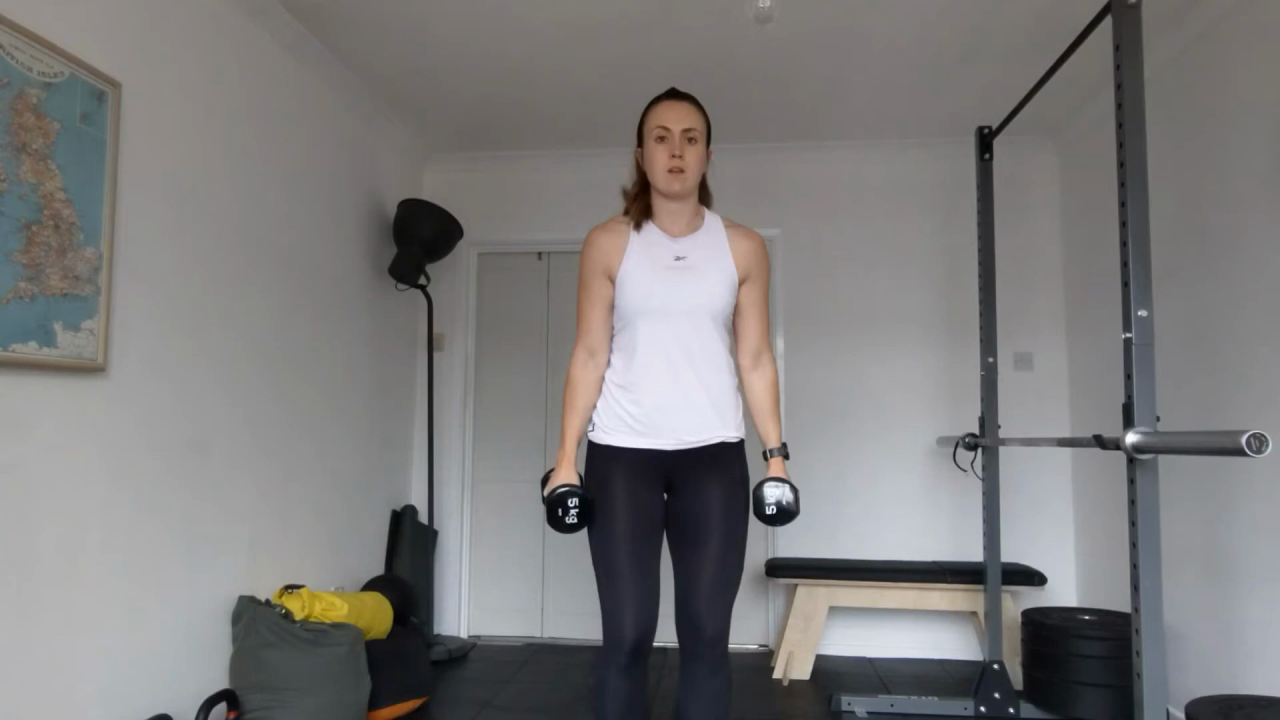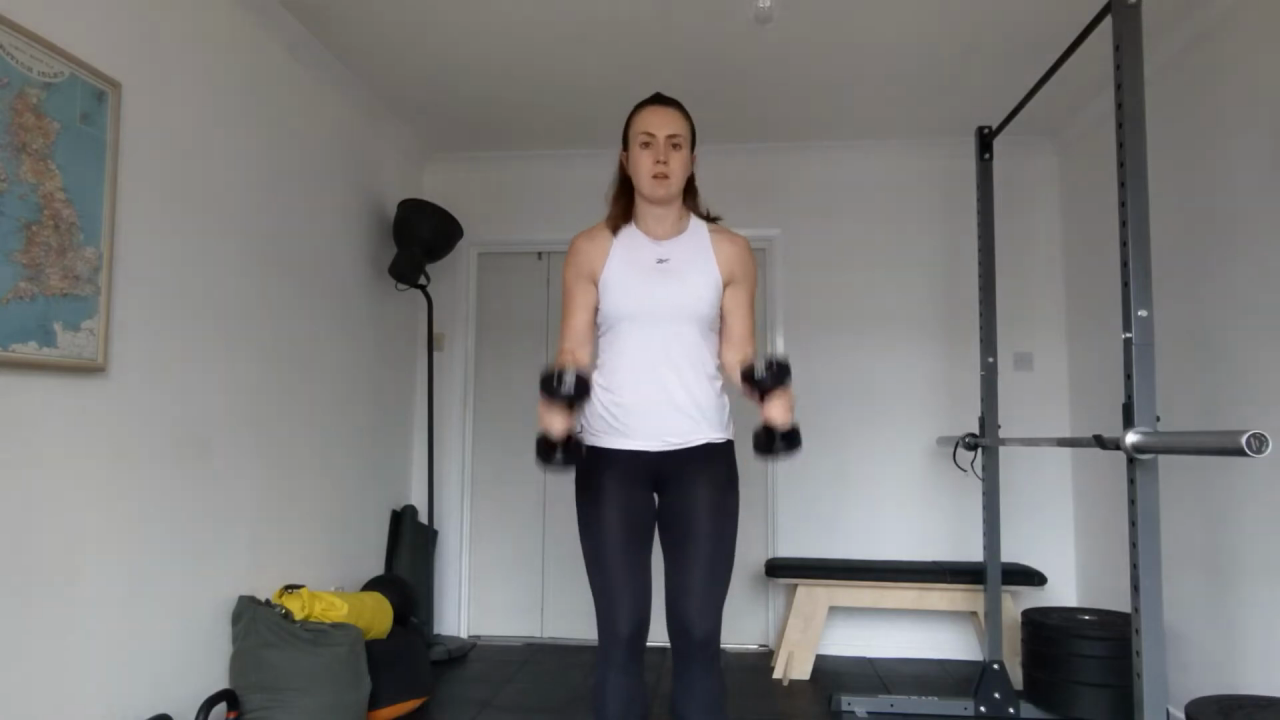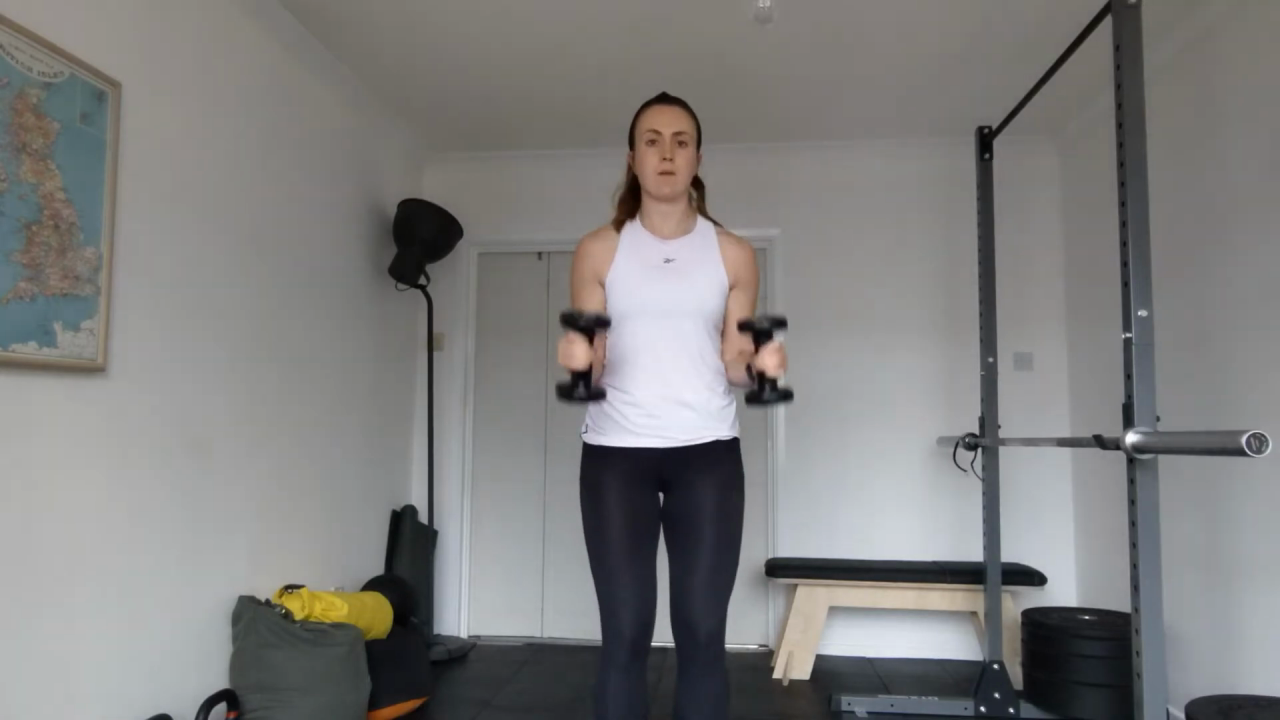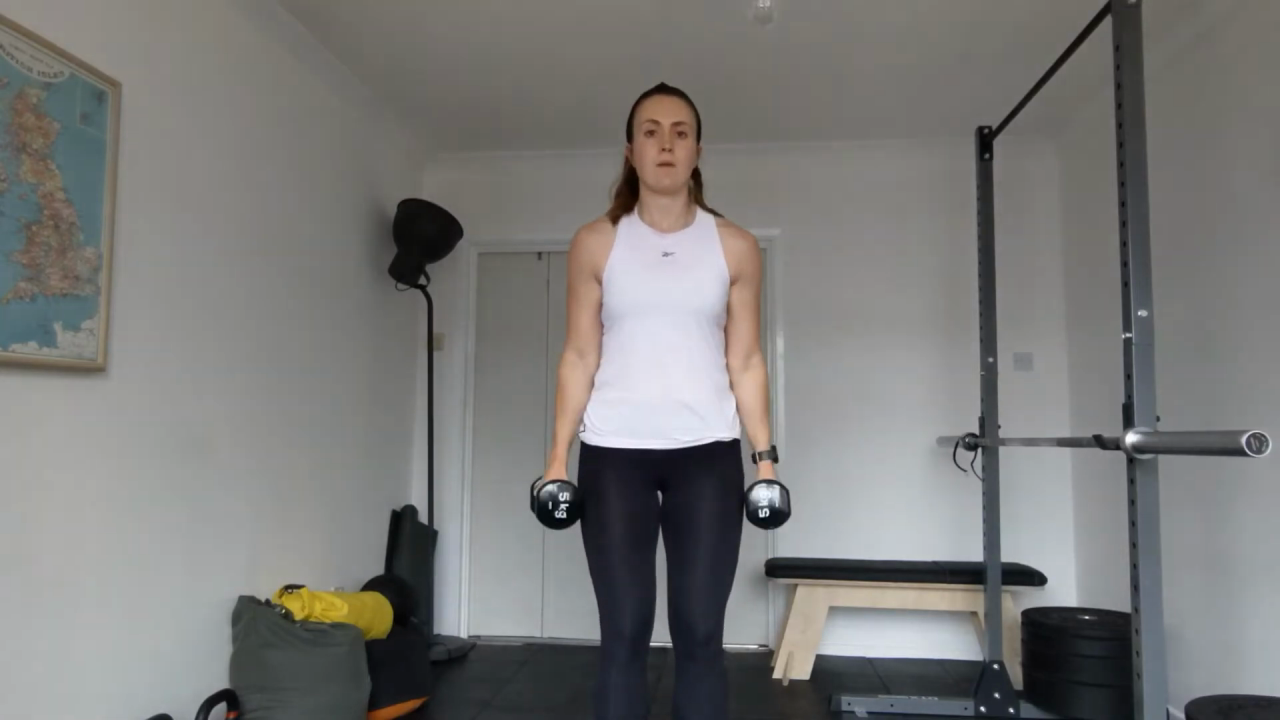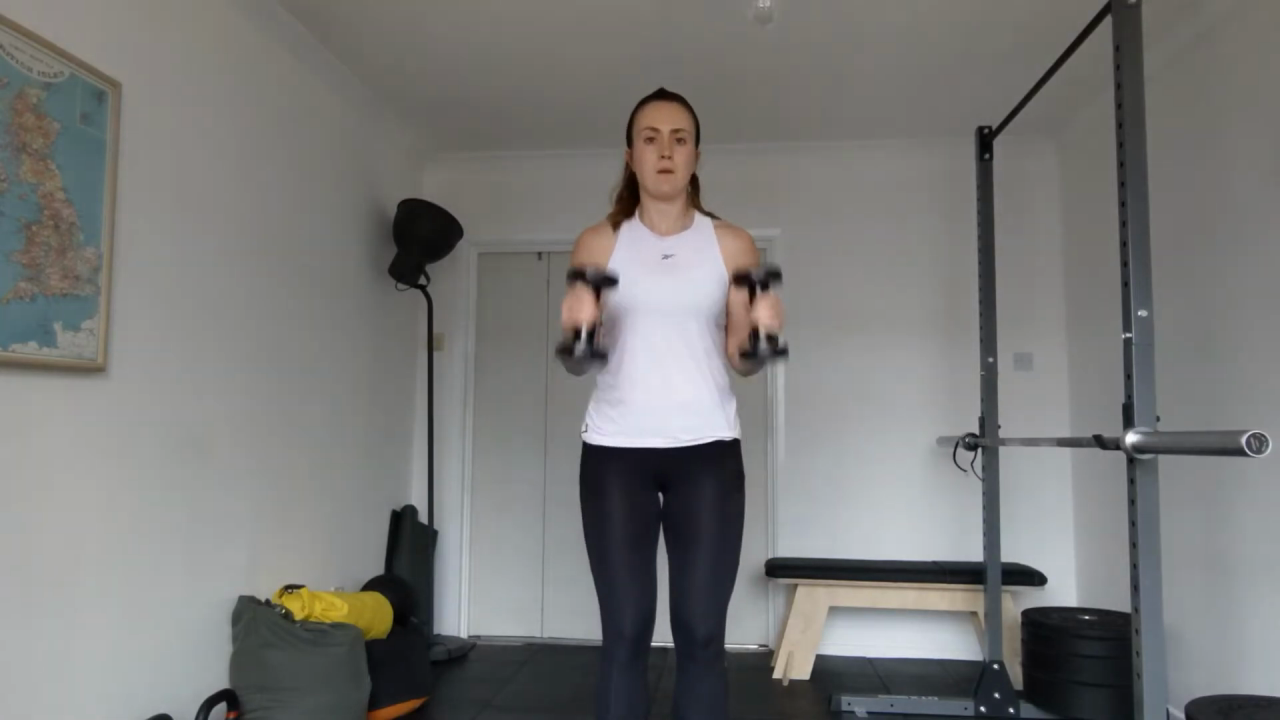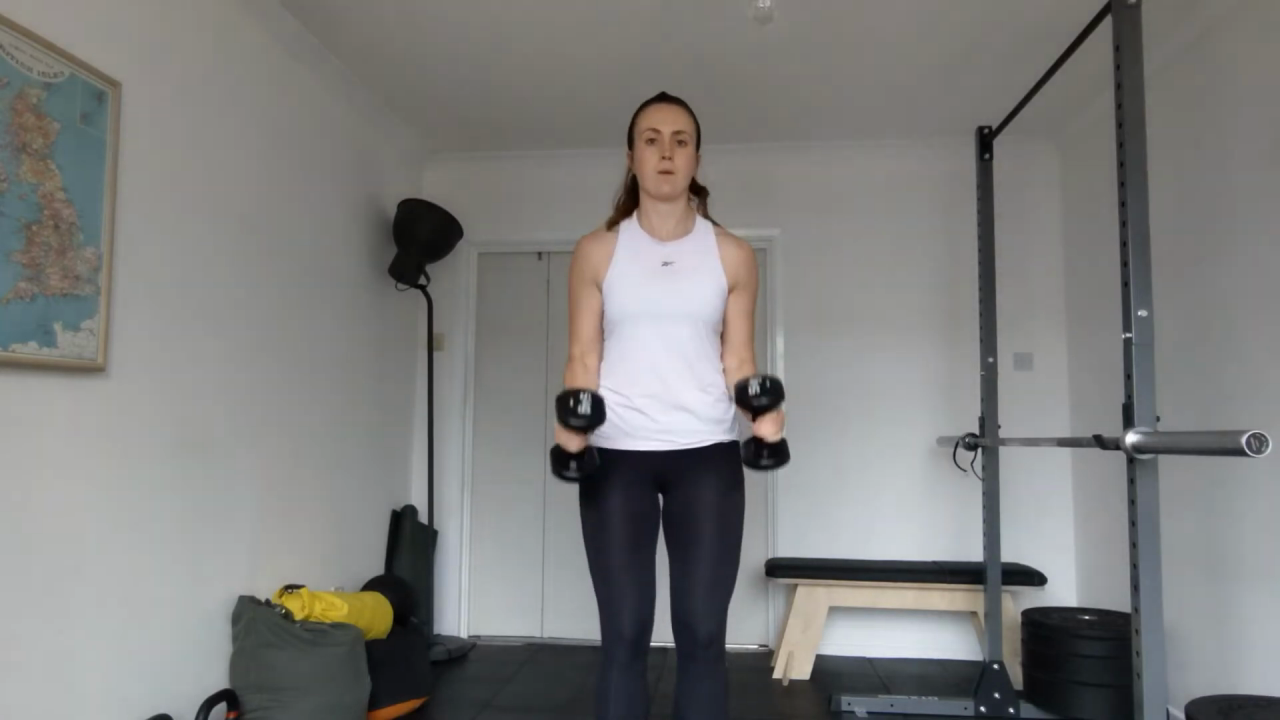
dt=0.7s
person 1, frame 1
left shoulder: (743, 247)
right shoulder: (608, 244)
left elbow: (755, 358)
right elbow: (588, 356)
left wrist: (776, 452)
right wrist: (565, 457)
left hip: (714, 456)
right hip: (623, 454)
left knee: (705, 633)
right knee: (627, 633)
person 1, frame 2
left shoulder: (728, 250)
right shoulder: (592, 249)
left elbow: (736, 353)
right elbow: (575, 351)
left wrist: (764, 392)
right wrist: (561, 399)
left hip: (702, 455)
right hip: (613, 454)
left knee: (698, 632)
right knee: (621, 632)
person 1, frame 3
left shoulder: (732, 253)
right shoulder: (599, 250)
left elbow: (733, 357)
right elbow: (586, 353)
left wrist: (759, 365)
right wrist: (575, 360)
left hip: (707, 453)
right hip: (616, 452)
left knee: (702, 632)
right knee: (625, 633)
person 1, frame 4
left shoulder: (734, 246)
right shoulder: (595, 243)
left elbow: (745, 360)
right elbow: (579, 356)
left wrist: (765, 455)
right wrist: (557, 454)
left hip: (707, 456)
right hip: (615, 454)
left knee: (700, 633)
right knee: (624, 633)
person 1, frame 5
left shoulder: (732, 243)
right shoulder: (599, 243)
left elbow: (740, 358)
left wrist: (760, 328)
right wrist: (575, 327)
left hip: (706, 452)
right hip: (616, 451)
left knee: (701, 634)
right knee: (625, 633)
person 1, frame 6
left shoulder: (731, 254)
right shoulder: (597, 251)
left elbow: (736, 358)
right elbow: (581, 358)
left wrist: (759, 405)
left hip: (706, 457)
right hip: (617, 457)
left knee: (702, 634)
right knee: (624, 635)
